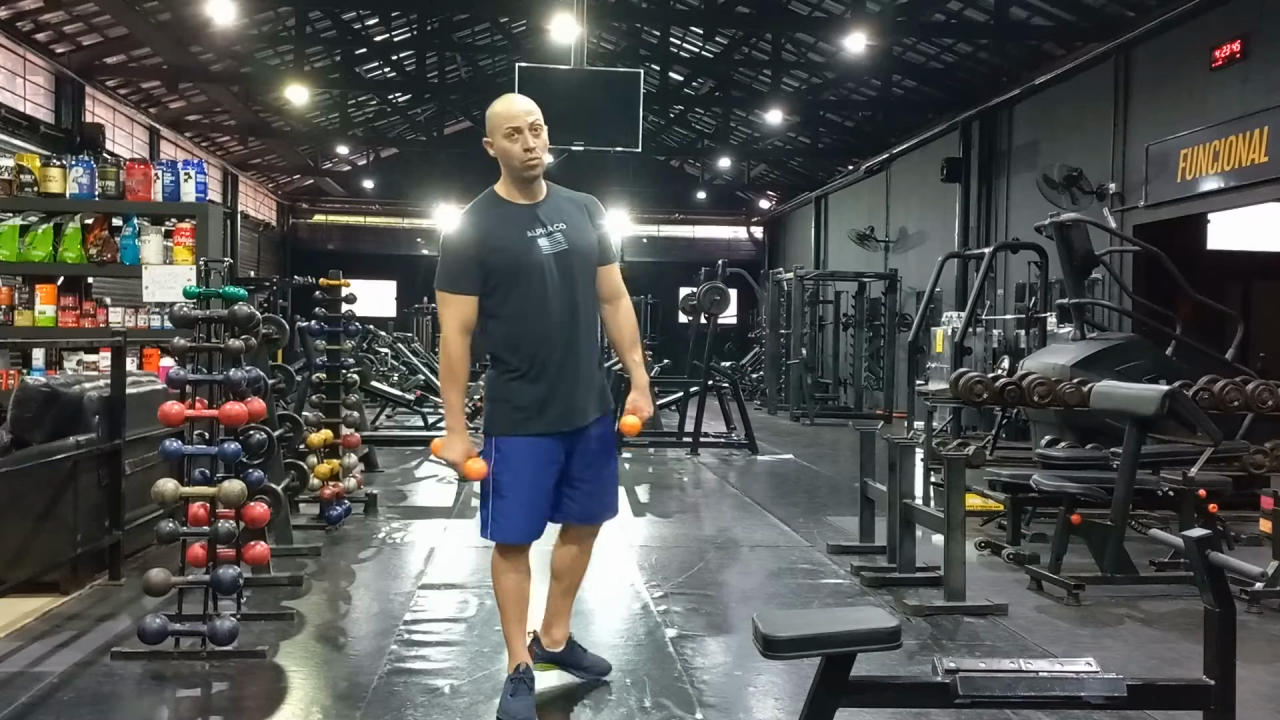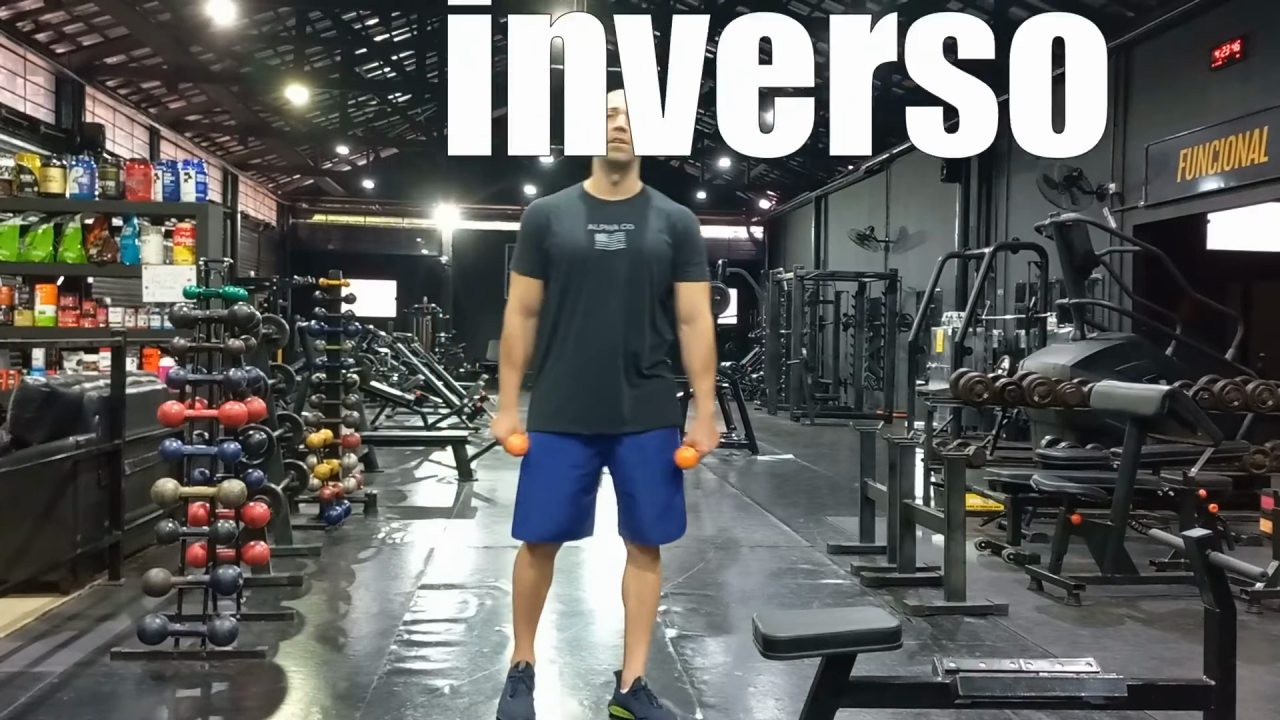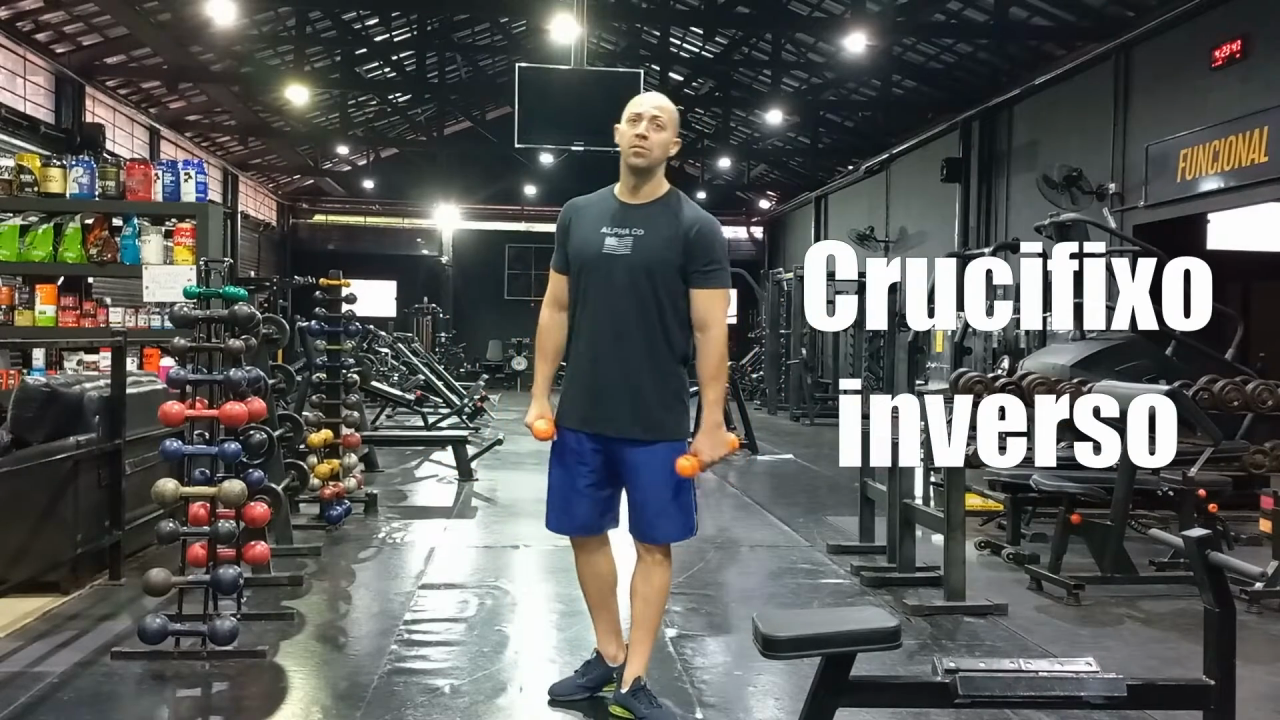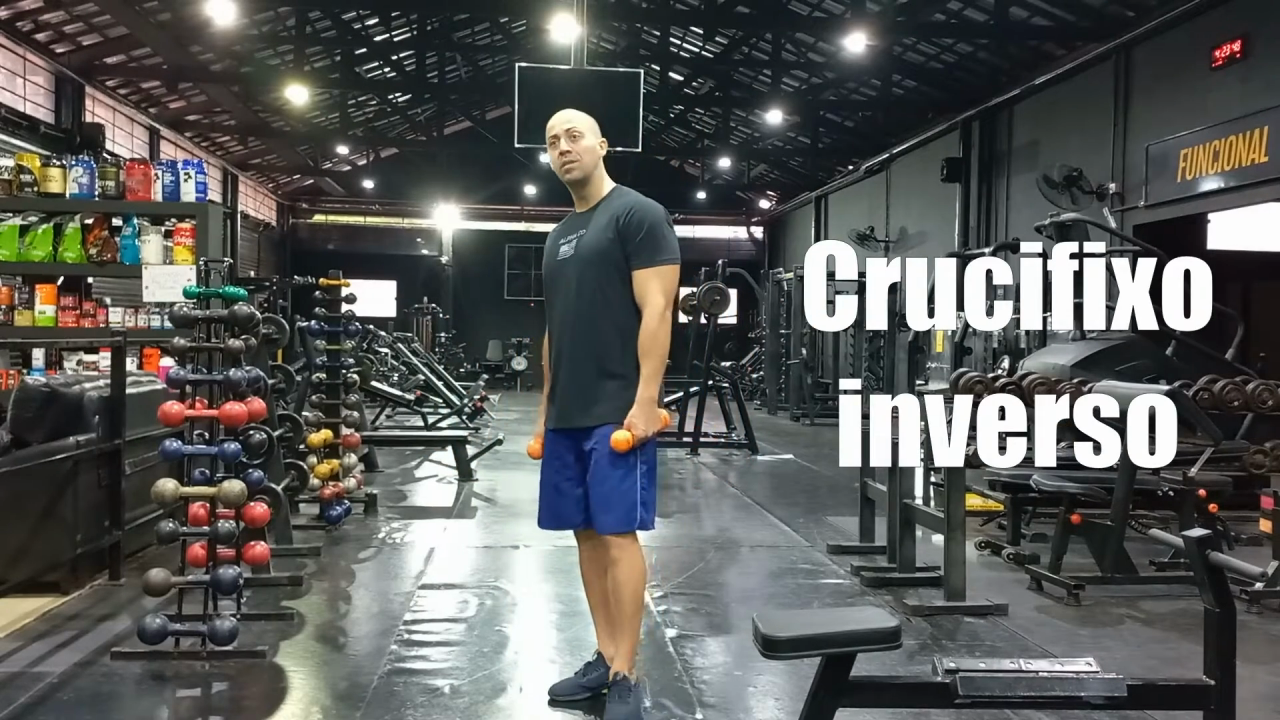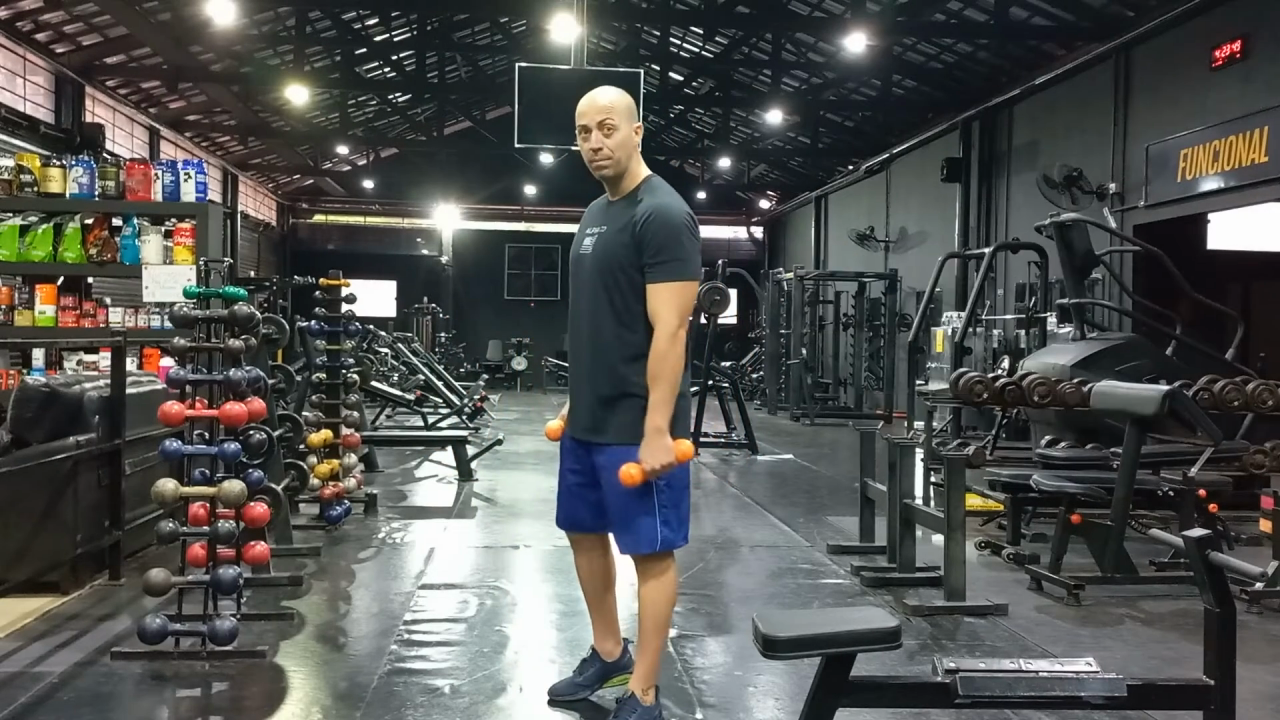
dt=1s
person 1, frame 1
left shoulder: (584, 210)
right shoulder: (473, 231)
left elbow: (614, 300)
right elbow: (456, 334)
left wrist: (638, 381)
right wrist: (455, 427)
left hip: (591, 407)
right hip: (521, 416)
left knee: (583, 523)
right knee: (513, 539)
left ankle: (554, 637)
person 1, frame 2
left shoulder: (675, 222)
right shoulder: (546, 216)
left elbow: (694, 322)
right elbow: (521, 315)
left wrist: (703, 412)
right wrist: (507, 404)
left hip: (646, 416)
right hip: (560, 414)
left knee: (644, 544)
right knee: (539, 541)
right ankle: (521, 667)
person 1, frame 3
left shoulder: (696, 227)
right shoulder: (578, 215)
left elbow: (711, 330)
right elbow: (556, 311)
left wrist: (712, 421)
right wrist: (541, 395)
left hip: (656, 422)
right hip: (582, 415)
left knee: (654, 543)
right knee: (585, 533)
right ankle: (608, 656)
person 1, frame 4
left shoulder: (638, 214)
right shoulder: (559, 235)
left elbow: (657, 311)
left wrist: (646, 401)
right wrist: (545, 408)
left hip: (618, 408)
right hip: (569, 412)
left knee: (617, 533)
right knee: (586, 533)
right ankle: (607, 658)
person 1, frame 5
left shoulder: (662, 216)
right shoulder: (595, 214)
left elbow: (669, 330)
left wrist: (657, 429)
right wrist: (574, 401)
left hip: (635, 423)
right hip: (589, 418)
left knee: (650, 550)
right knee: (584, 531)
right ankle: (609, 653)
